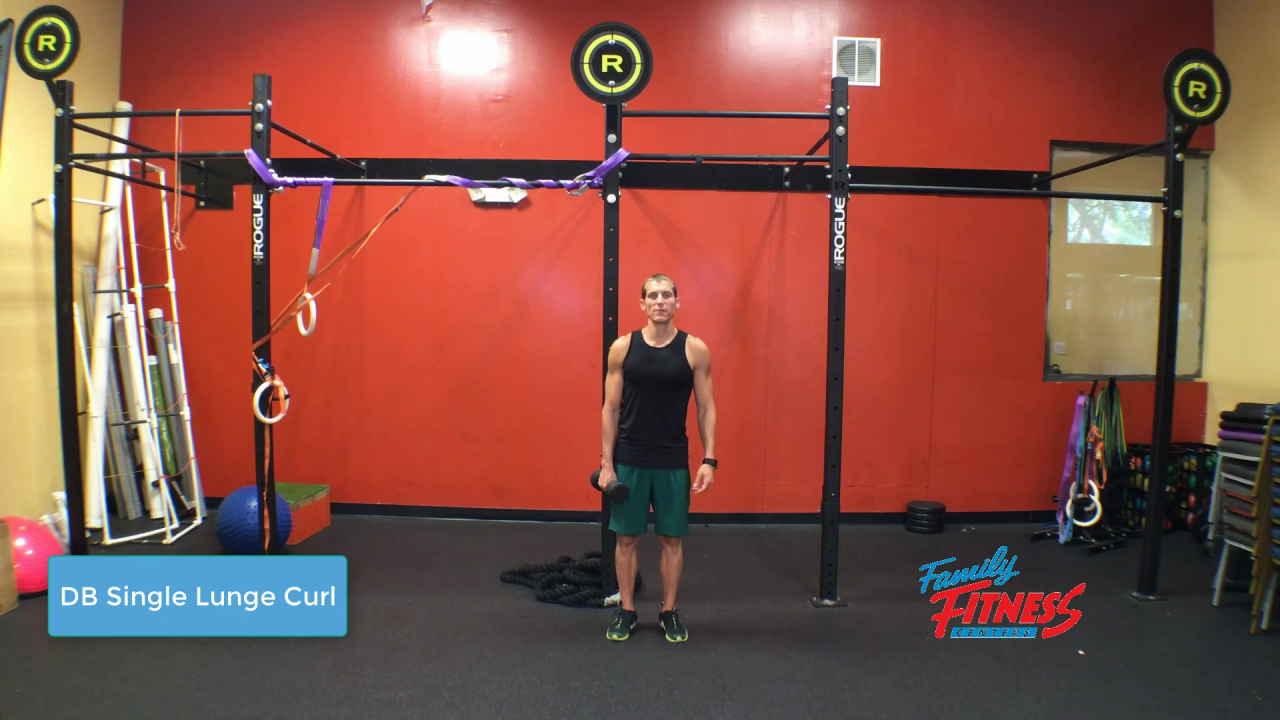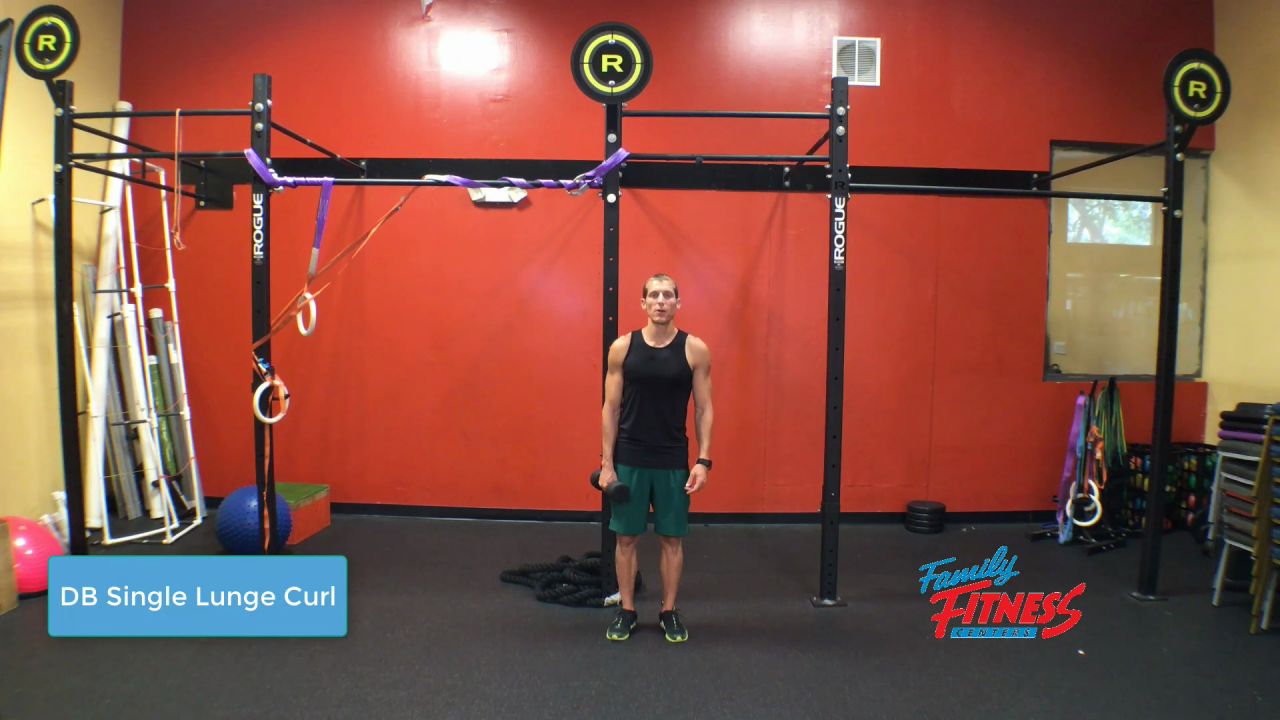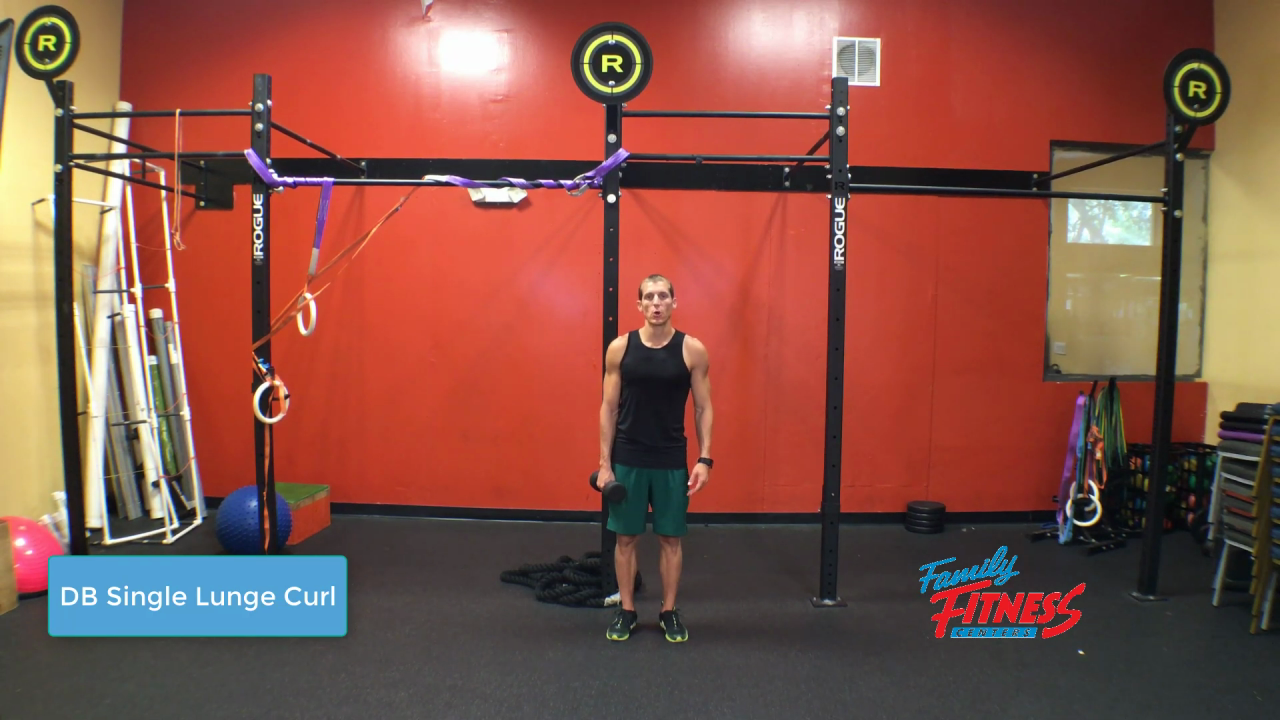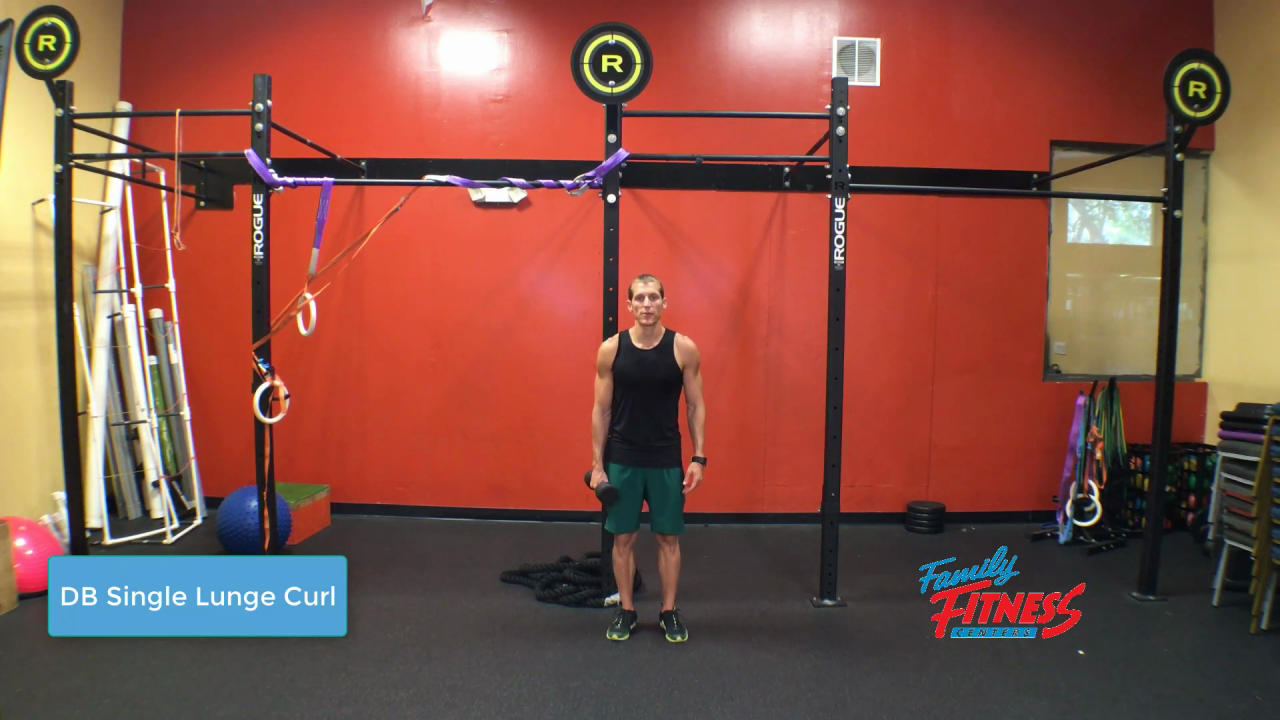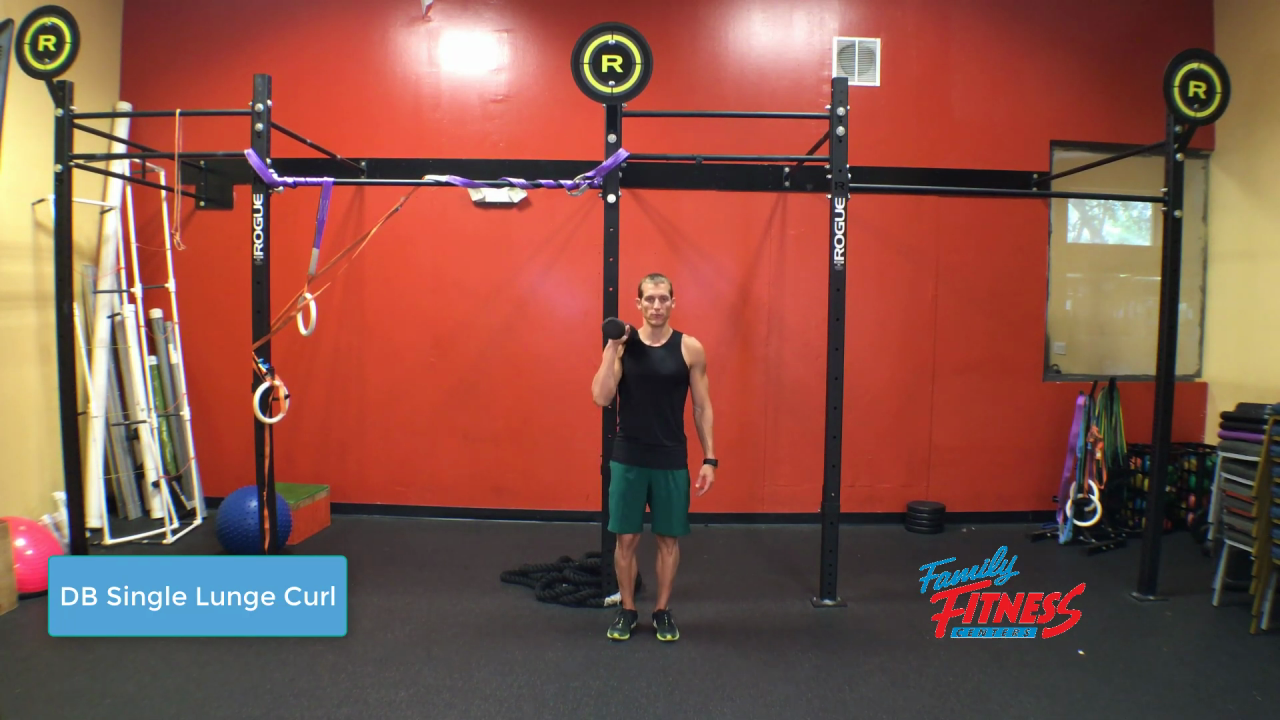
dt=1s
person 1, frame 1
left shoulder: (695, 349)
right shoulder: (622, 347)
left elbow: (706, 407)
right elbow: (611, 408)
left wrist: (709, 459)
right wrist: (606, 463)
left hip: (674, 461)
right hip: (629, 459)
left knee: (672, 538)
right knee: (626, 537)
left ankle: (669, 611)
right ankle: (627, 611)
person 1, frame 2
left shoulder: (696, 349)
right shoulder: (623, 347)
left elbow: (704, 408)
right elbow: (611, 408)
left wrist: (703, 460)
right wrist: (607, 463)
left hip: (674, 460)
right hip: (629, 458)
left knee: (672, 538)
right knee: (626, 536)
left ankle: (669, 611)
right ankle: (627, 611)
person 1, frame 3
left shoulder: (693, 350)
right shoulder: (620, 347)
left elbow: (703, 407)
right elbow: (609, 408)
left wrist: (704, 458)
right wrist: (605, 463)
left hip: (672, 460)
right hip: (627, 459)
left knee: (671, 538)
right knee: (625, 537)
left ankle: (669, 612)
right ankle: (626, 610)
person 1, frame 4
left shoulder: (684, 348)
right shoulder: (611, 349)
left elbow: (696, 406)
right elbow: (601, 409)
left wrist: (698, 458)
right wrist: (597, 464)
left hip: (667, 460)
right hip: (621, 459)
left knee: (669, 537)
right knee: (623, 537)
left ankle: (669, 611)
right ankle: (626, 611)
person 1, frame 5
left shoulder: (690, 348)
right shoulder: (623, 345)
left elbow: (702, 407)
right elbow: (601, 397)
left wrist: (710, 459)
right wrist: (611, 347)
left hip: (671, 460)
right hip: (627, 459)
left knee: (668, 538)
right knee: (625, 538)
left ankle: (662, 611)
right ankle: (626, 610)
